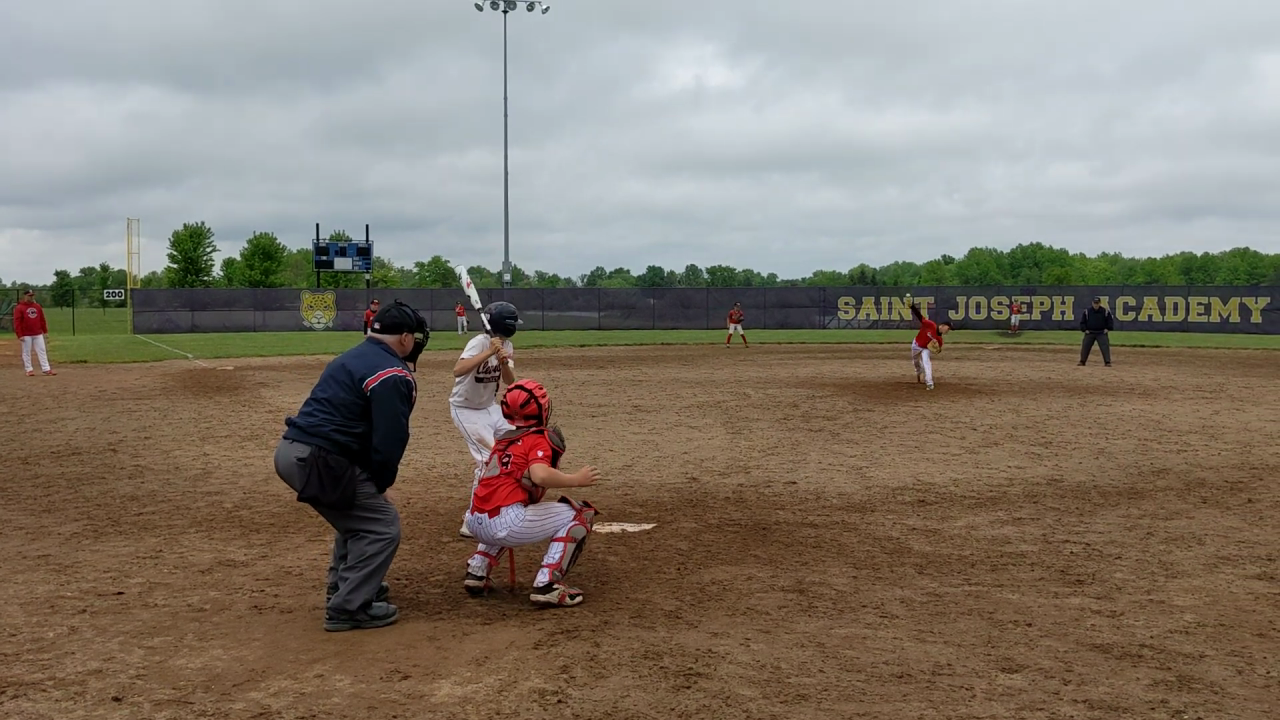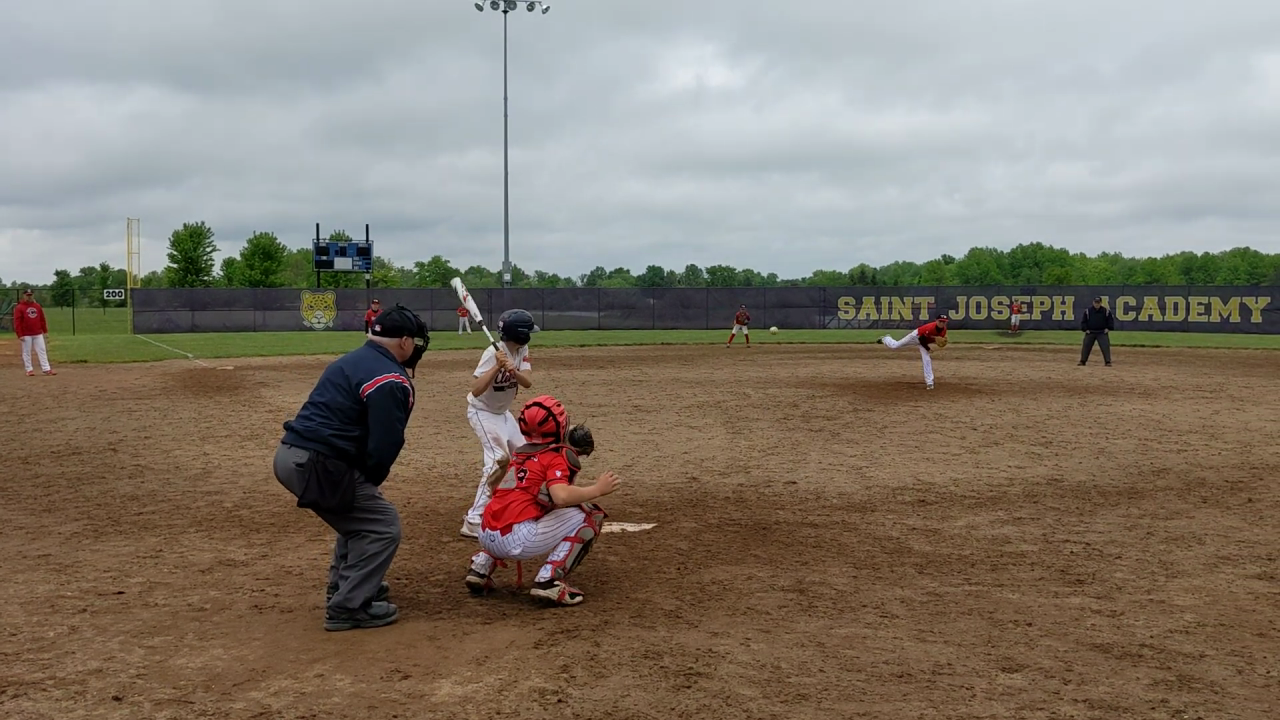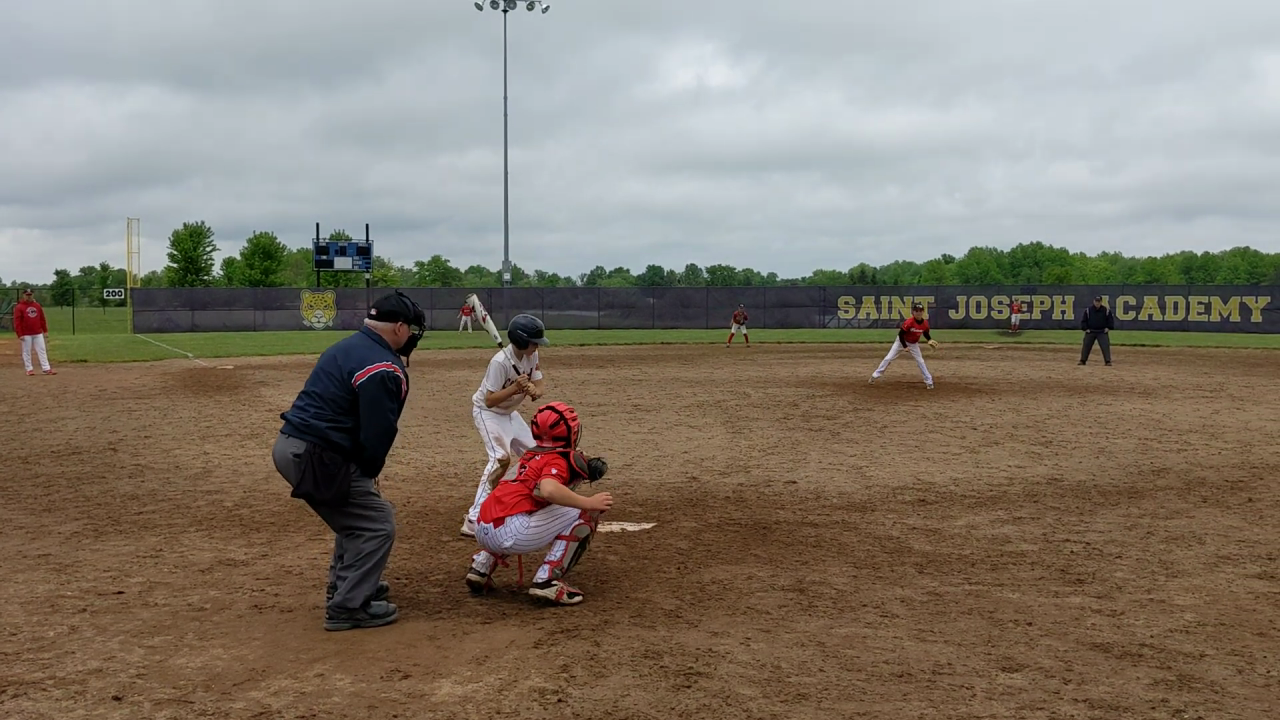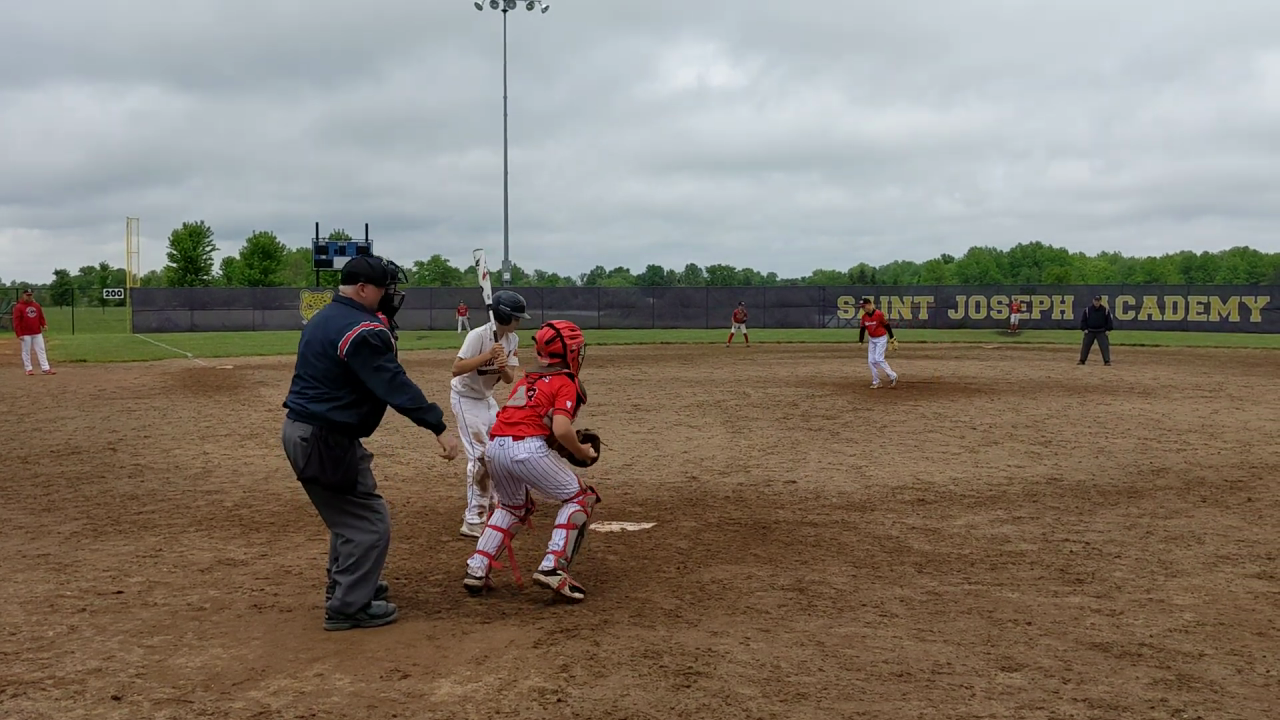
dt=0.4s
person 1, frame 1
left shoulder: (351, 358)
right shoulder: (394, 375)
right elbow: (389, 440)
right wrist: (381, 484)
left hip: (293, 449)
right hip: (319, 460)
left knee: (358, 514)
right knee: (383, 525)
left ankle: (345, 588)
right ankle: (348, 608)
person 1, frame 2
left shoulder: (350, 361)
right shoulder: (391, 381)
right elbow: (385, 445)
left wrist: (366, 484)
right wrist: (372, 481)
left hip: (291, 454)
right hip: (316, 465)
left knee: (360, 513)
right knee: (383, 525)
left ankle: (344, 587)
right ankle: (349, 606)
person 1, frame 3
left shoulder: (345, 347)
right shoulder: (385, 370)
right elbow: (377, 435)
left wrist: (363, 475)
right wrist: (369, 475)
left hip: (292, 444)
right hip: (315, 456)
left knee: (356, 513)
right knee: (377, 522)
left ankle: (345, 587)
right ankle: (348, 606)
person 1, frame 4
left shoulder: (323, 319)
right shoulder: (364, 330)
right elbow: (393, 384)
right wrist: (438, 427)
left hip: (301, 429)
right hip: (326, 439)
left knee: (350, 517)
right knee: (369, 521)
left ankle: (345, 587)
right ankle: (348, 606)
person 2, frame 1
left shoulder: (505, 345)
right shoulder: (479, 343)
left elbow: (509, 381)
right elbow: (458, 370)
left wrist: (505, 363)
right wrist: (489, 352)
left hip: (489, 407)
right hip: (466, 410)
right knee: (489, 458)
person 2, frame 2
left shoulder: (522, 350)
right shoulder: (493, 353)
left elbow: (528, 382)
right elbow: (475, 390)
left wrist: (513, 370)
right wrist: (497, 367)
left hip: (502, 412)
right hip: (483, 412)
right knee: (498, 459)
right ankle: (474, 522)
person 2, frame 3
left shoulder: (532, 355)
right shoulder: (500, 361)
left elbow: (538, 384)
right elbow: (490, 401)
left wrist: (533, 390)
right wrist: (516, 387)
left hip: (509, 413)
right hip: (488, 412)
right knee: (501, 458)
right ankle: (474, 521)
person 2, frame 4
left shoulder: (512, 339)
right shoulder: (478, 335)
left elbow: (509, 378)
right elbow: (456, 369)
left wrist: (503, 366)
right wrist: (487, 356)
left hip: (486, 399)
right hip: (466, 399)
right knee: (480, 455)
left ankle: (489, 500)
right ankle: (473, 521)
person 3, frame 1
left shoulder: (504, 439)
right shoulder: (540, 439)
right elbow: (540, 476)
right wrist: (576, 479)
left hip: (476, 522)
right hip: (505, 523)
right knee: (580, 514)
left ankle: (478, 571)
right ankle: (547, 584)
person 3, frame 2
left shoulder: (519, 453)
right shoulder: (557, 457)
right elbow: (561, 496)
right wrist: (597, 489)
left hip: (487, 538)
right hip: (517, 540)
right knee: (590, 515)
left ankle: (481, 569)
right ankle: (549, 581)
person 3, frame 3
left shoulder: (532, 454)
right shoulder: (558, 460)
right elbow: (549, 490)
left wrist: (582, 462)
right wrist: (588, 503)
left hip: (484, 531)
right hip: (511, 532)
right knee: (586, 514)
left ankle: (481, 568)
right ankle: (548, 580)
person 3, frame 4
left shoulder: (529, 377)
right shoulder: (567, 382)
right elbow: (561, 430)
right wrist: (581, 451)
left hip: (495, 446)
right hip: (527, 448)
left knee: (513, 507)
right knee: (580, 498)
left ankle: (477, 571)
right ankle: (553, 568)
